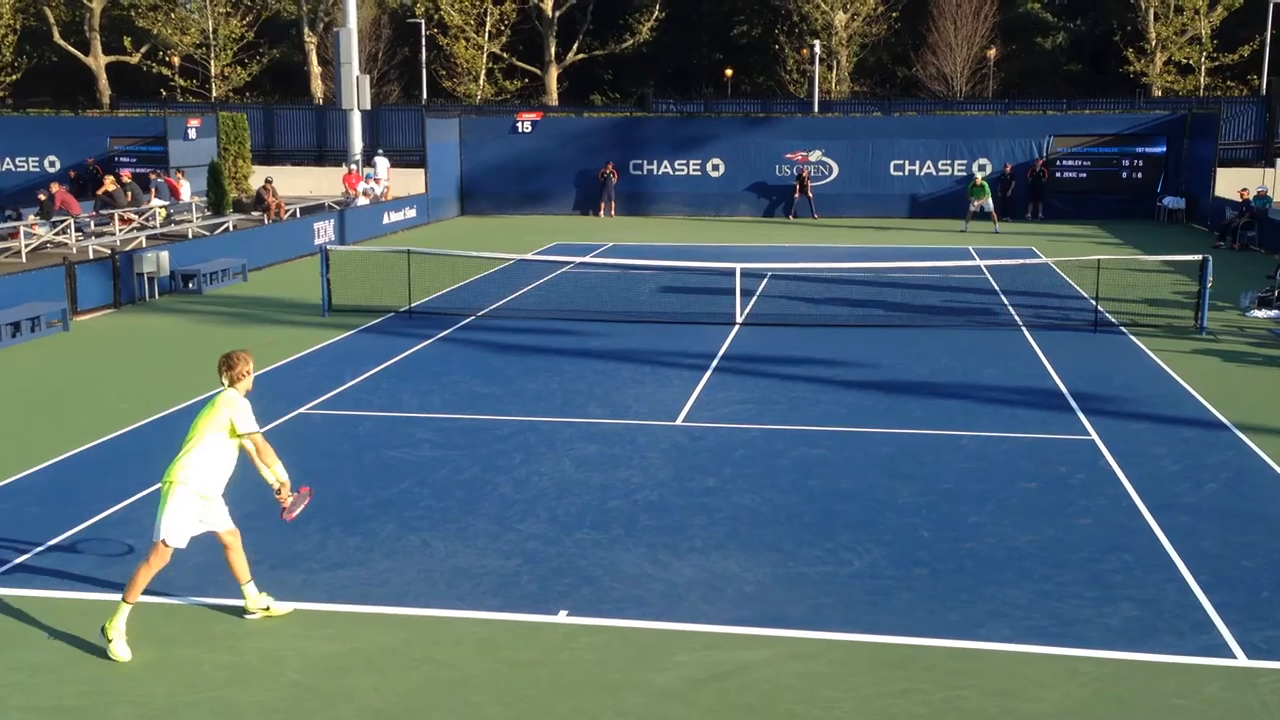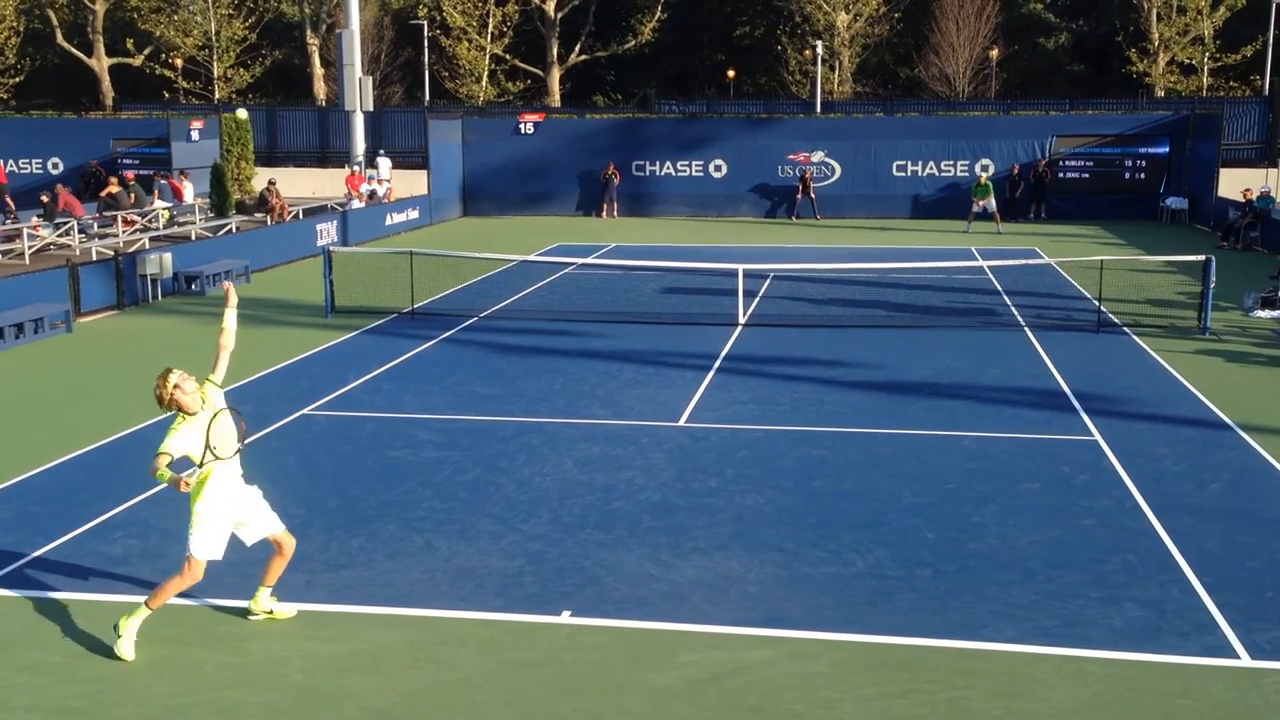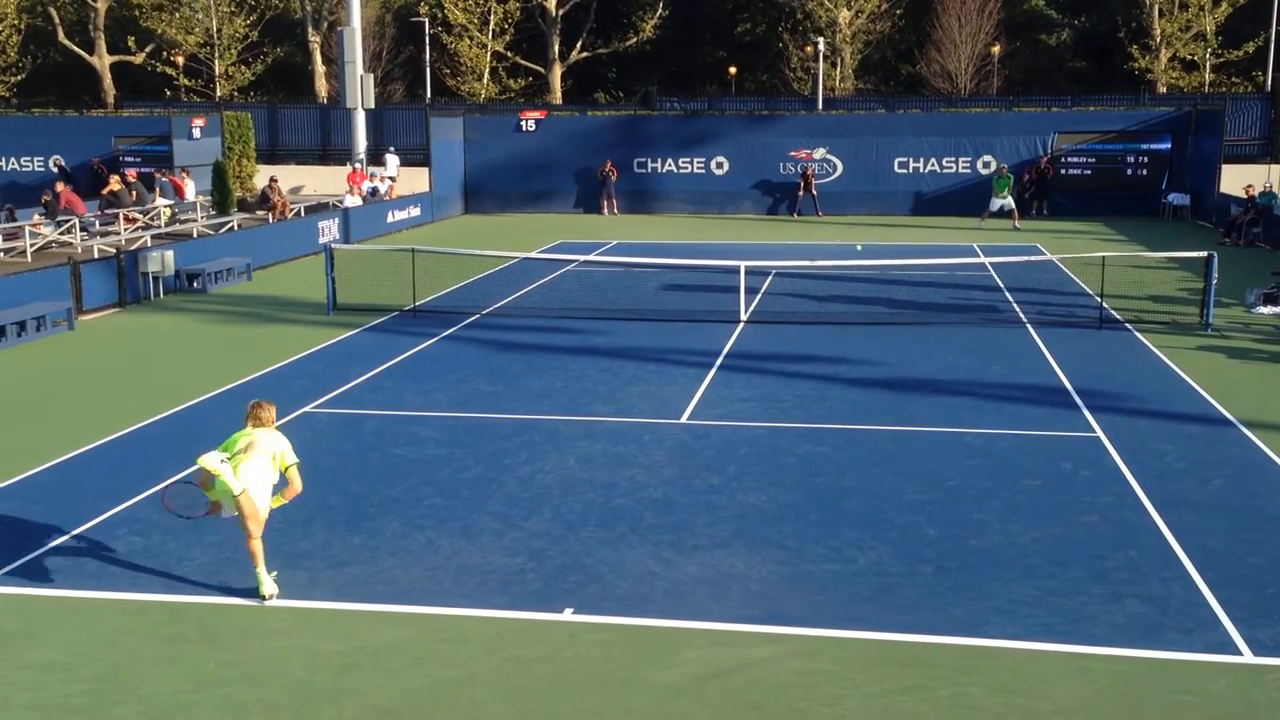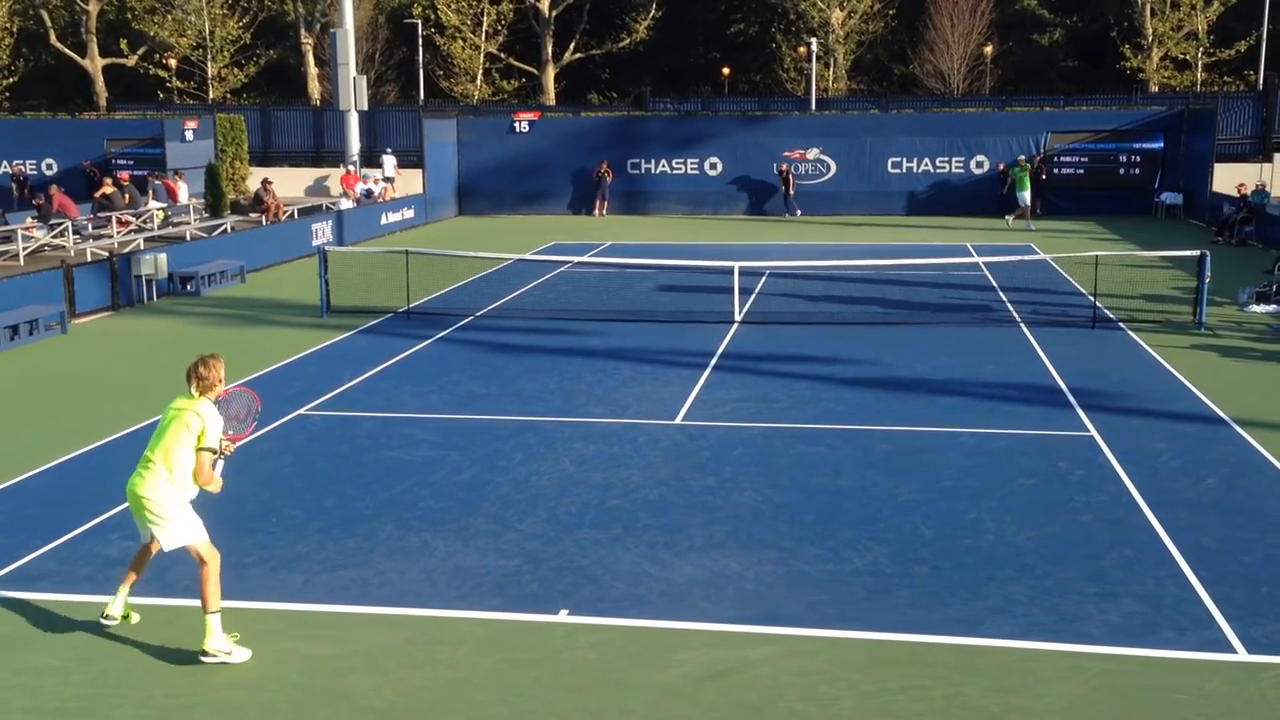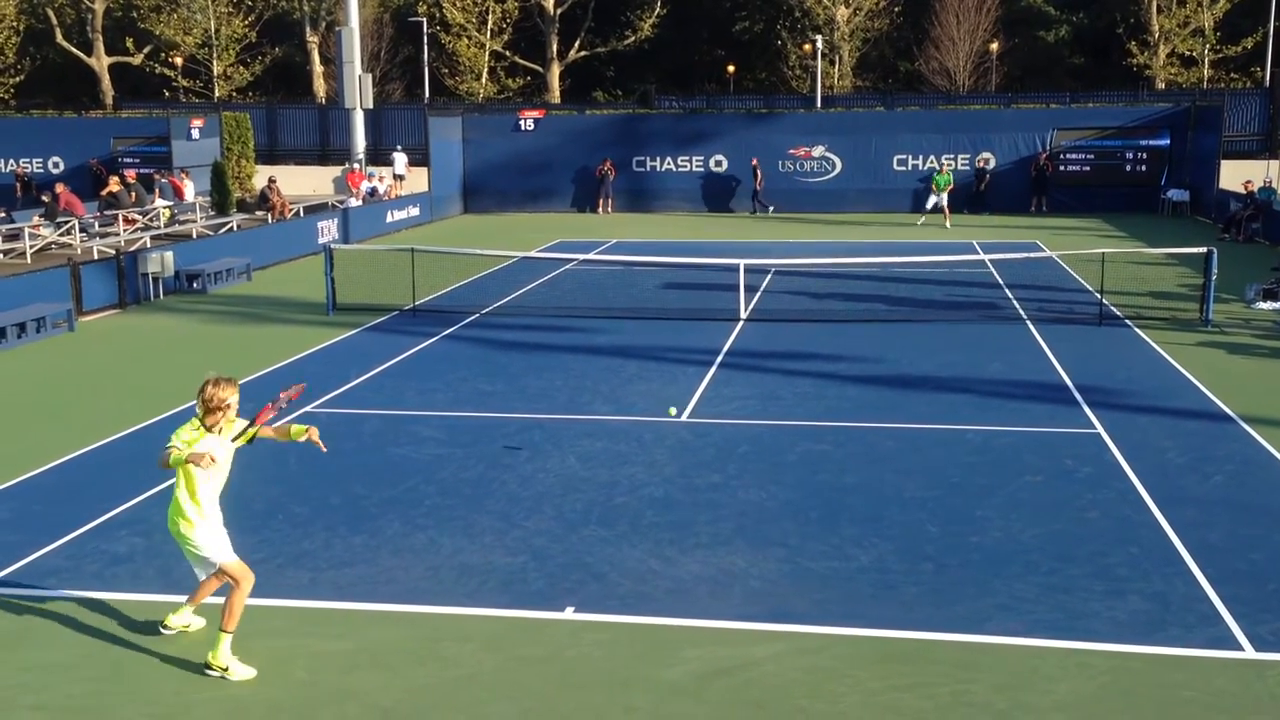
dt=1s
person 1, frame 1
left shoulder: (225, 402)
right shoulder: (236, 403)
left elbow: (252, 451)
right elbow: (262, 447)
left wrist: (275, 484)
right wrist: (284, 479)
left hip: (205, 490)
right hip: (185, 487)
left knee: (232, 537)
right knee: (159, 555)
left ankle: (255, 601)
right ankle: (115, 626)
person 1, frame 2
left shoulder: (209, 393)
right shoulder: (176, 432)
left elbow: (225, 348)
right elbow: (159, 465)
left wrist: (231, 306)
right wrist: (174, 478)
left hip: (240, 494)
right hip: (209, 504)
left knee: (285, 544)
right knee: (191, 574)
left ankle: (261, 601)
right ankle: (129, 624)
person 1, frame 3
left shoulder: (235, 438)
right shoulder: (280, 439)
left elbow: (203, 481)
right elbow: (296, 486)
left wrist: (214, 499)
right wrist: (272, 503)
left hip: (231, 471)
right hip: (256, 474)
left knee: (252, 529)
right knee: (253, 531)
left ankle: (265, 582)
person 1, frame 4
left shoulder: (177, 405)
right shoulder: (211, 417)
right elbow: (202, 475)
left wrist: (215, 448)
right wrist: (215, 485)
left hip: (139, 488)
right hip: (165, 496)
left knee: (150, 546)
right knee: (210, 558)
left ankle: (116, 608)
right ankle: (215, 641)
person 1, frame 5
left shoulder: (233, 427)
right shoulder: (186, 434)
left elbow: (274, 431)
right elbow: (167, 459)
left wrist: (304, 430)
right wrist: (193, 457)
left hip: (208, 519)
right hip: (192, 525)
left knee: (222, 573)
right knee: (244, 579)
left ankle: (180, 616)
right ankle: (220, 658)
